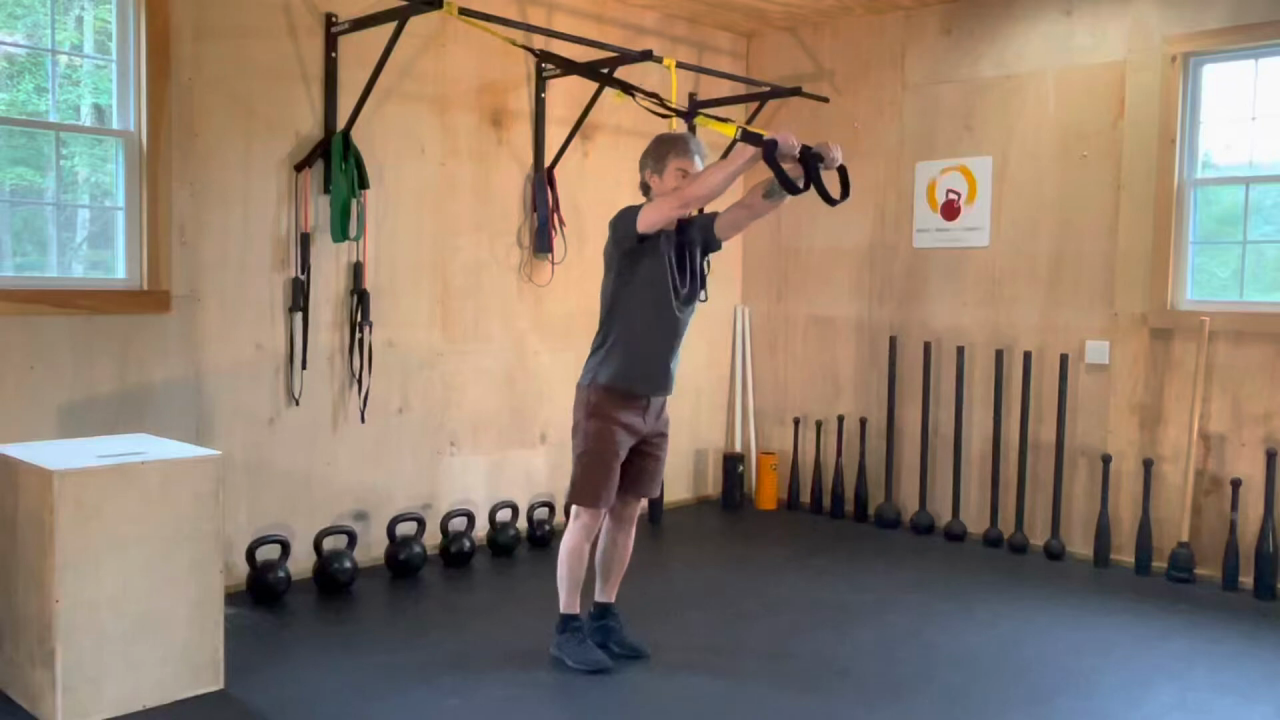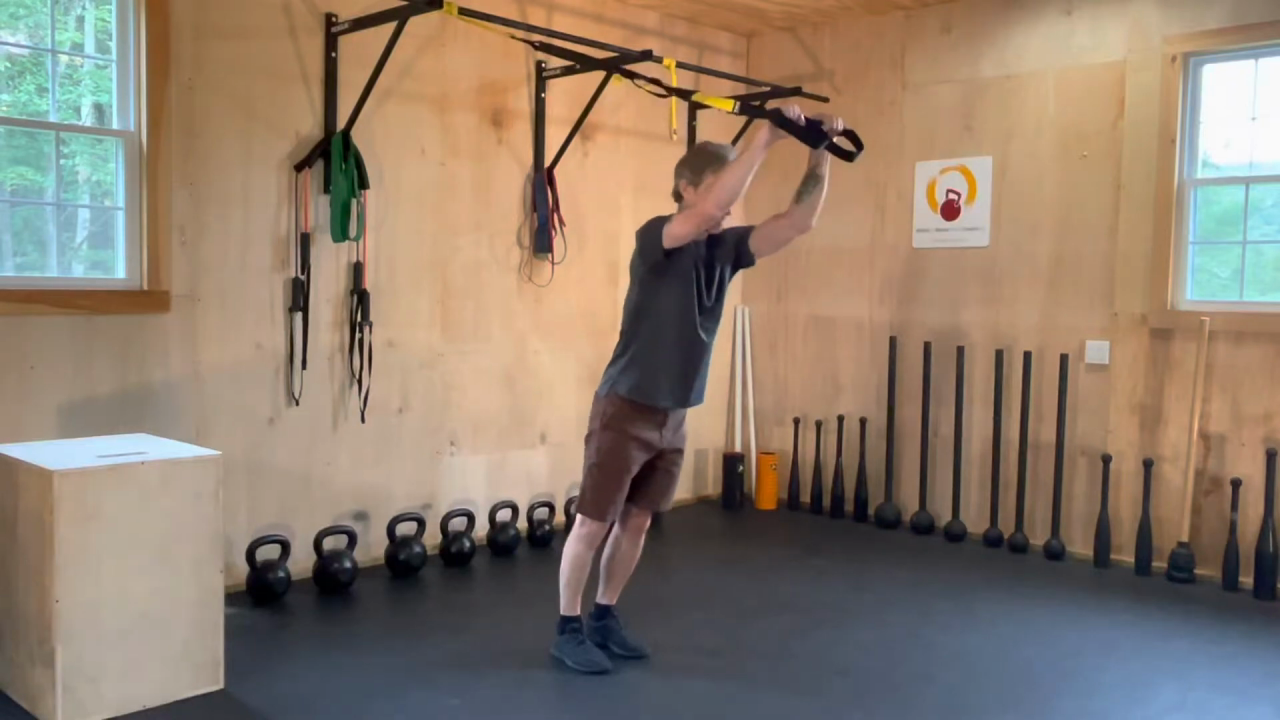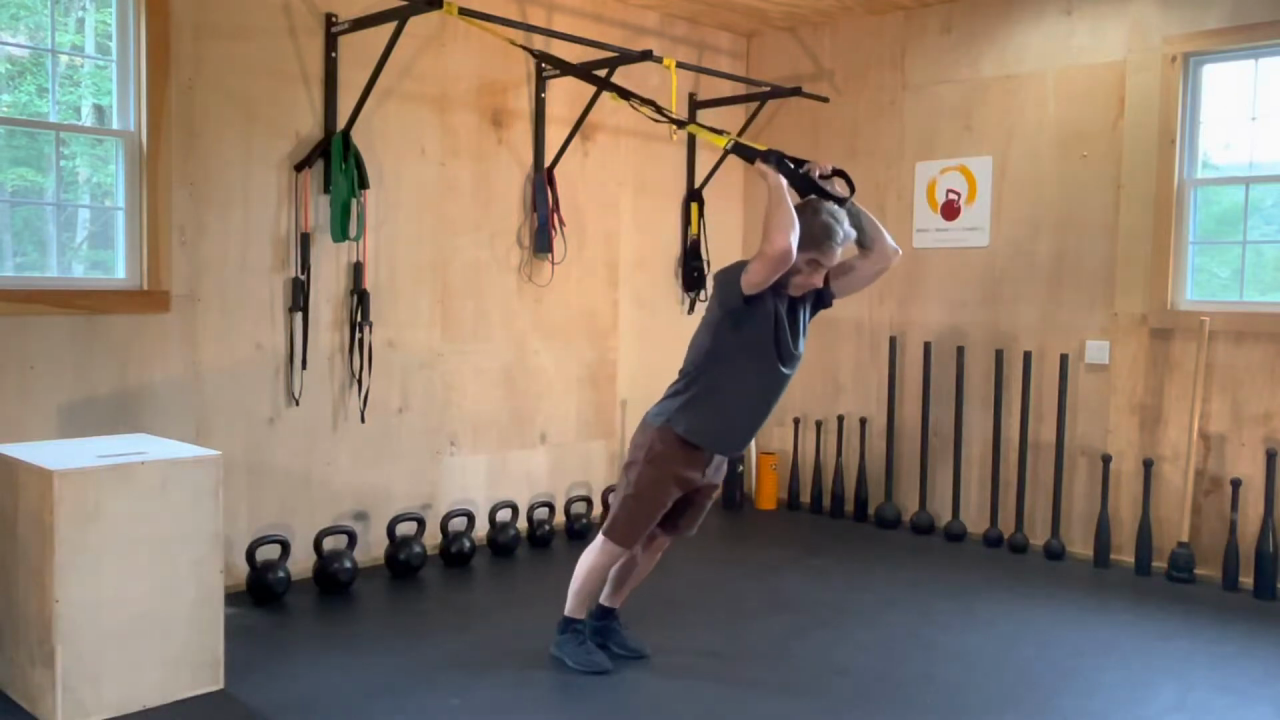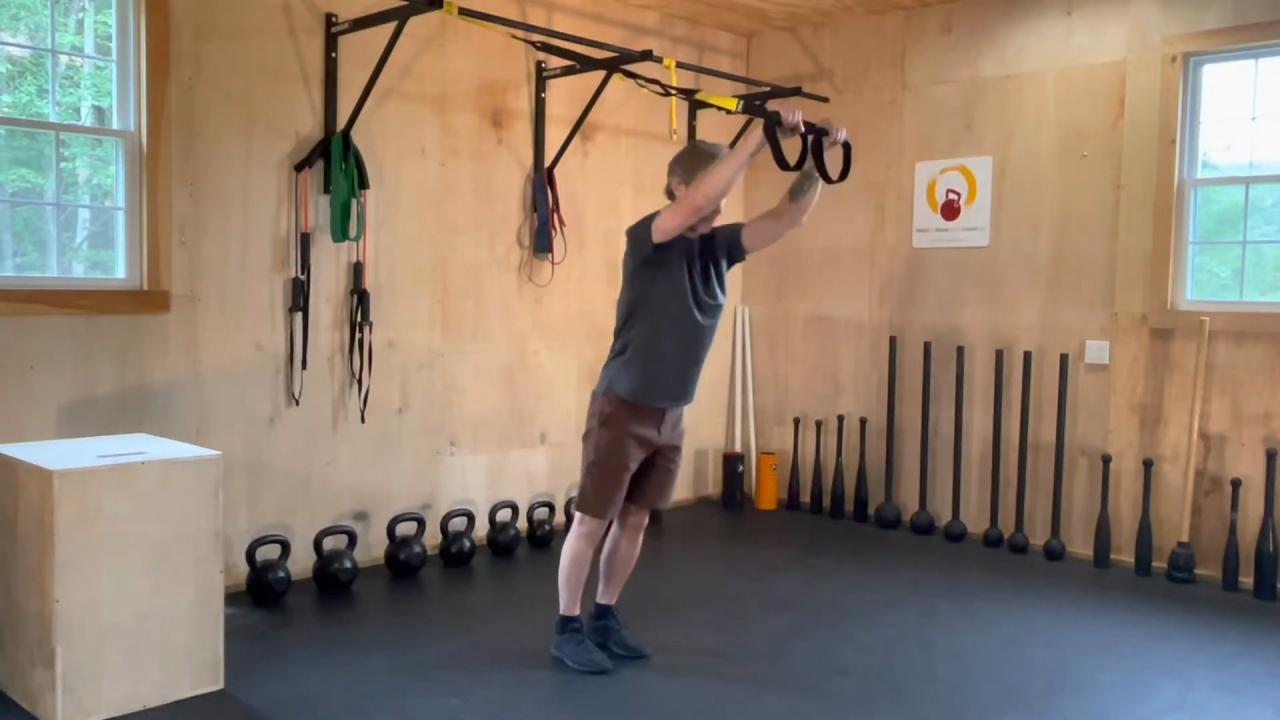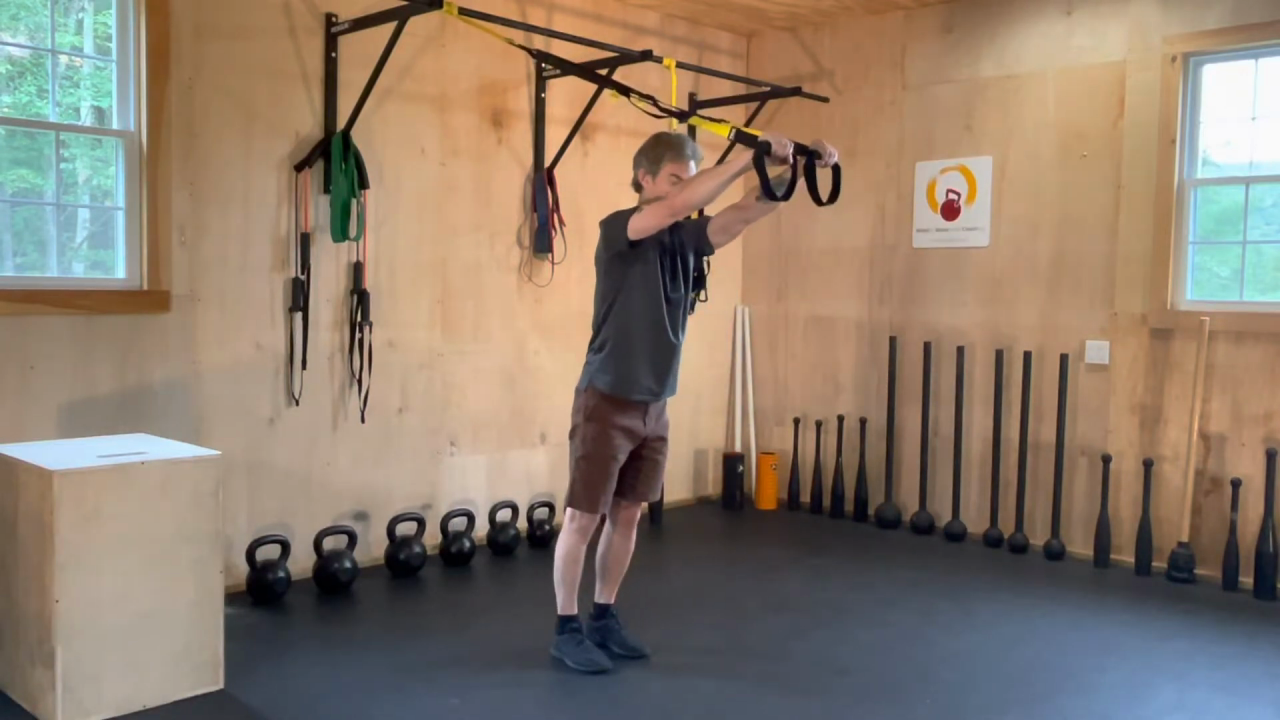
dt=1s
person 1, frame 1
left shoulder: (694, 234)
right shoulder: (629, 227)
left elbow: (755, 205)
right elbow: (688, 197)
left wrist: (803, 167)
right wrist: (755, 150)
left hip: (654, 401)
right hip: (607, 397)
left knee: (627, 513)
right knee: (589, 515)
left ankle: (604, 618)
right ankle: (568, 629)
person 1, frame 2
left shoulder: (727, 247)
right shoulder: (658, 239)
left elbow: (797, 219)
right elbow: (707, 211)
left wrist: (819, 153)
right wrist: (764, 141)
left hip: (673, 415)
right hip: (625, 409)
left knee: (636, 522)
right knee: (593, 524)
left ankle: (603, 620)
right ankle: (567, 630)
person 1, frame 3
left shoulder: (807, 295)
right shoulder: (739, 286)
left elbow: (884, 254)
right elbow: (779, 249)
left wrist: (836, 198)
right wrist: (776, 183)
left hip: (714, 455)
right hip: (669, 442)
left knee: (654, 542)
right knee: (616, 541)
left ankle: (604, 621)
right ankle: (569, 631)
person 1, frame 4
left shoulder: (718, 246)
right shoulder: (646, 240)
left elbow: (788, 215)
right elbow: (697, 202)
left wrist: (816, 158)
right wrist: (758, 137)
left hip: (669, 415)
right hip: (621, 409)
left knee: (635, 521)
right knee: (592, 522)
left ankle: (604, 619)
right ankle: (567, 630)
person 1, frame 5
left shoulder: (686, 238)
right shoulder: (620, 230)
left elbow: (748, 210)
right elbow: (677, 207)
left wrist: (795, 169)
right wrist: (748, 157)
left hip: (653, 405)
right hip: (606, 402)
left knee: (626, 515)
right knee: (583, 518)
left ankle: (603, 620)
right ankle: (567, 630)
